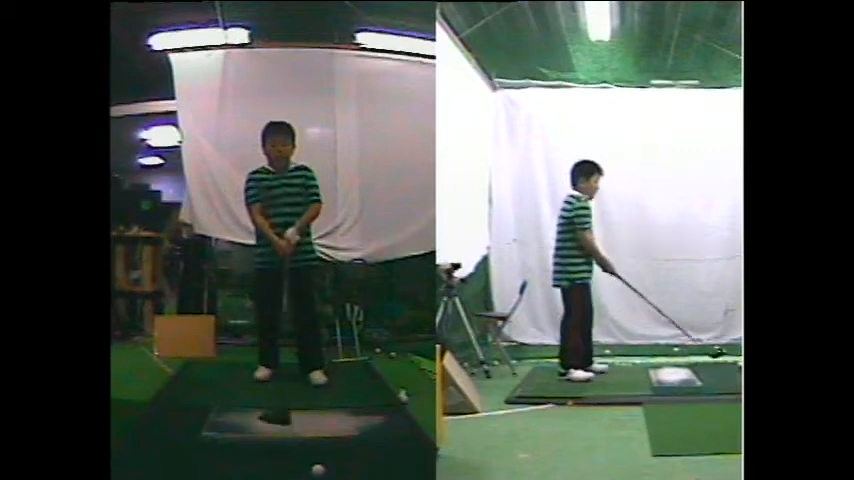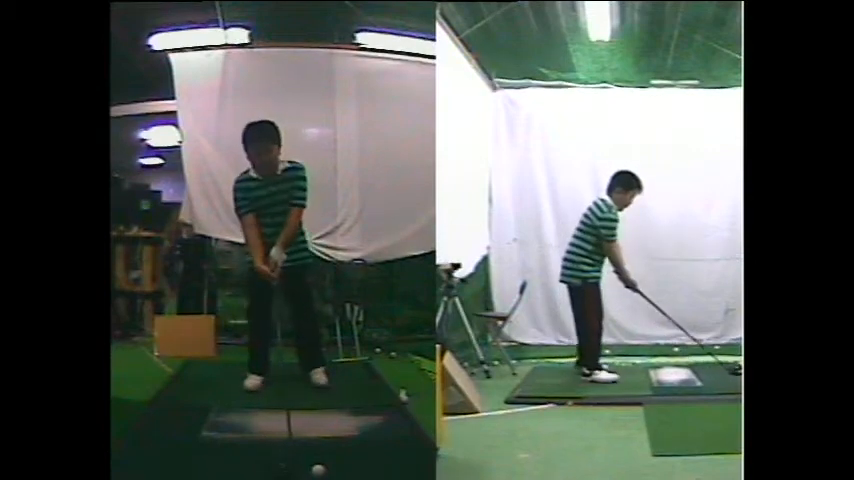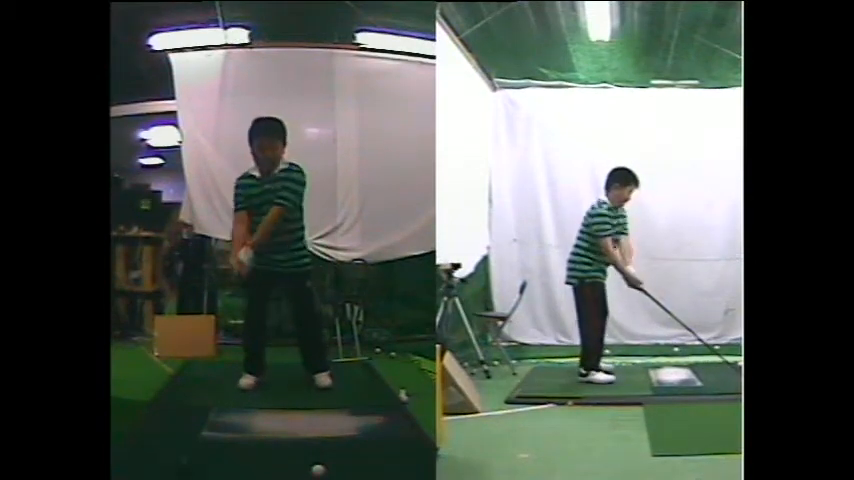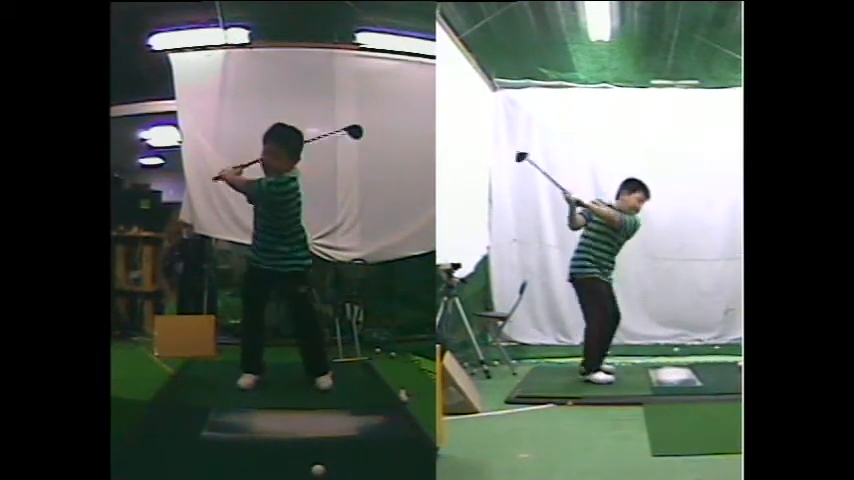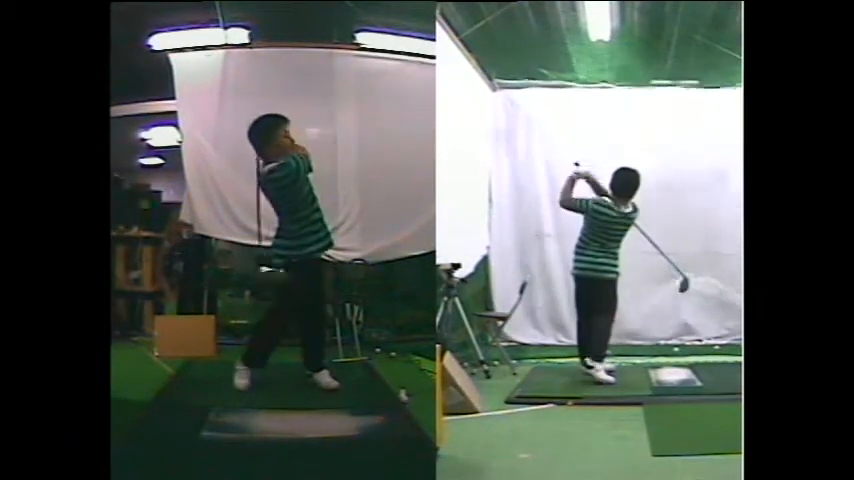
dt=0.7s
person 1, frame 1
left shoulder: (305, 173)
right shoulder: (255, 178)
left elbow: (315, 207)
right elbow: (256, 214)
left wrist: (294, 232)
right wrist: (275, 240)
left hip: (302, 254)
right hip: (267, 255)
left knee: (306, 311)
right knee: (267, 311)
left ankle: (313, 365)
right ankle: (267, 362)
person 1, frame 2
left shoulder: (295, 171)
right shoulder: (242, 184)
left elbow: (295, 214)
right elbow: (249, 225)
left wrist: (279, 250)
right wrist: (259, 261)
left hip: (295, 255)
right hip: (260, 259)
left knee: (304, 311)
right knee: (258, 315)
left ankle: (314, 365)
right ankle: (257, 369)
person 1, frame 3
left shoulder: (294, 175)
right shoulder: (245, 181)
left elbow: (276, 215)
right elbow: (241, 221)
left wrist: (248, 248)
right wrist: (237, 253)
left hip: (294, 260)
right hip: (259, 262)
left knee: (306, 315)
right knee: (254, 317)
left ankle: (318, 367)
right ankle: (253, 369)
person 1, frame 4
left shoulder: (279, 187)
right shoulder: (273, 180)
left elbow: (244, 186)
left wrist: (227, 175)
left hip: (291, 264)
right hip: (260, 260)
left knee: (304, 318)
right knee: (252, 317)
left ankle: (320, 370)
right ankle: (251, 368)
person 1, frame 5
left shoulder: (268, 172)
right shoulder: (289, 169)
right elbow: (302, 155)
right wrist: (290, 148)
left hip: (305, 253)
right hip: (294, 257)
left knee: (313, 313)
right knee: (282, 313)
left ankle: (315, 366)
right ankle: (247, 364)
person 2, frame 1
left shoulder: (573, 202)
right shoulder: (580, 204)
right elbow: (585, 241)
left wrist: (600, 261)
right wrist: (604, 262)
left hip: (575, 271)
right hip: (574, 273)
left knee: (584, 316)
right knee: (574, 318)
left ankle: (584, 361)
right ankle: (567, 367)
person 2, frame 2
left shoulder: (601, 205)
right shoulder: (608, 213)
left elbow: (613, 245)
right elbow: (610, 249)
left wrist: (623, 271)
right wrist: (625, 276)
left hip: (576, 270)
right hip: (583, 272)
left knee: (585, 318)
right knee: (592, 318)
left ankle: (585, 360)
right ankle: (590, 368)
person 2, frame 3
left shoulder: (620, 214)
right shoulder: (600, 210)
left elbow: (624, 242)
right elbow: (606, 247)
left wrist: (629, 267)
right wrist: (625, 271)
left hip: (596, 273)
right hip: (585, 272)
left knee: (599, 317)
right knee: (592, 319)
left ankle: (592, 361)
right ankle: (587, 369)
person 2, frame 4
left shoulder: (632, 223)
right shoulder: (596, 206)
left elbow: (613, 218)
right elbow: (574, 224)
left wrist: (584, 204)
right wrist: (572, 207)
left hip: (601, 275)
right hip: (585, 272)
left knee: (611, 318)
right knee: (599, 318)
left ankle: (593, 362)
right ankle: (589, 368)
person 2, frame 5
left shoulder: (599, 207)
right shoulder: (631, 211)
left elbow: (564, 201)
right elbow: (609, 200)
left wrist: (573, 178)
right wrist: (593, 182)
left hip: (583, 269)
right hip: (606, 271)
left knee: (585, 315)
right knee: (604, 315)
left ankle: (589, 359)
right ankle: (593, 360)
